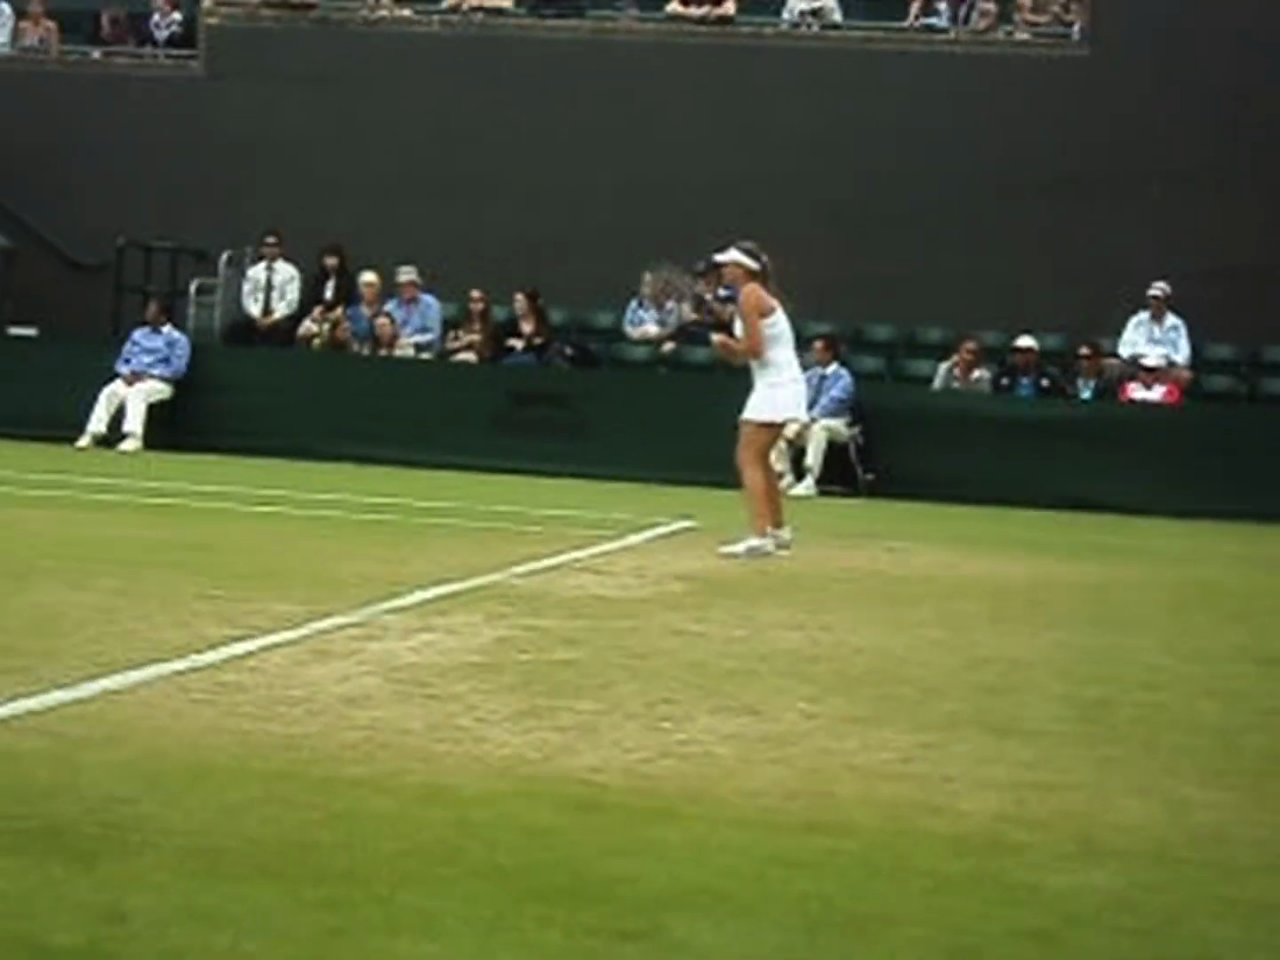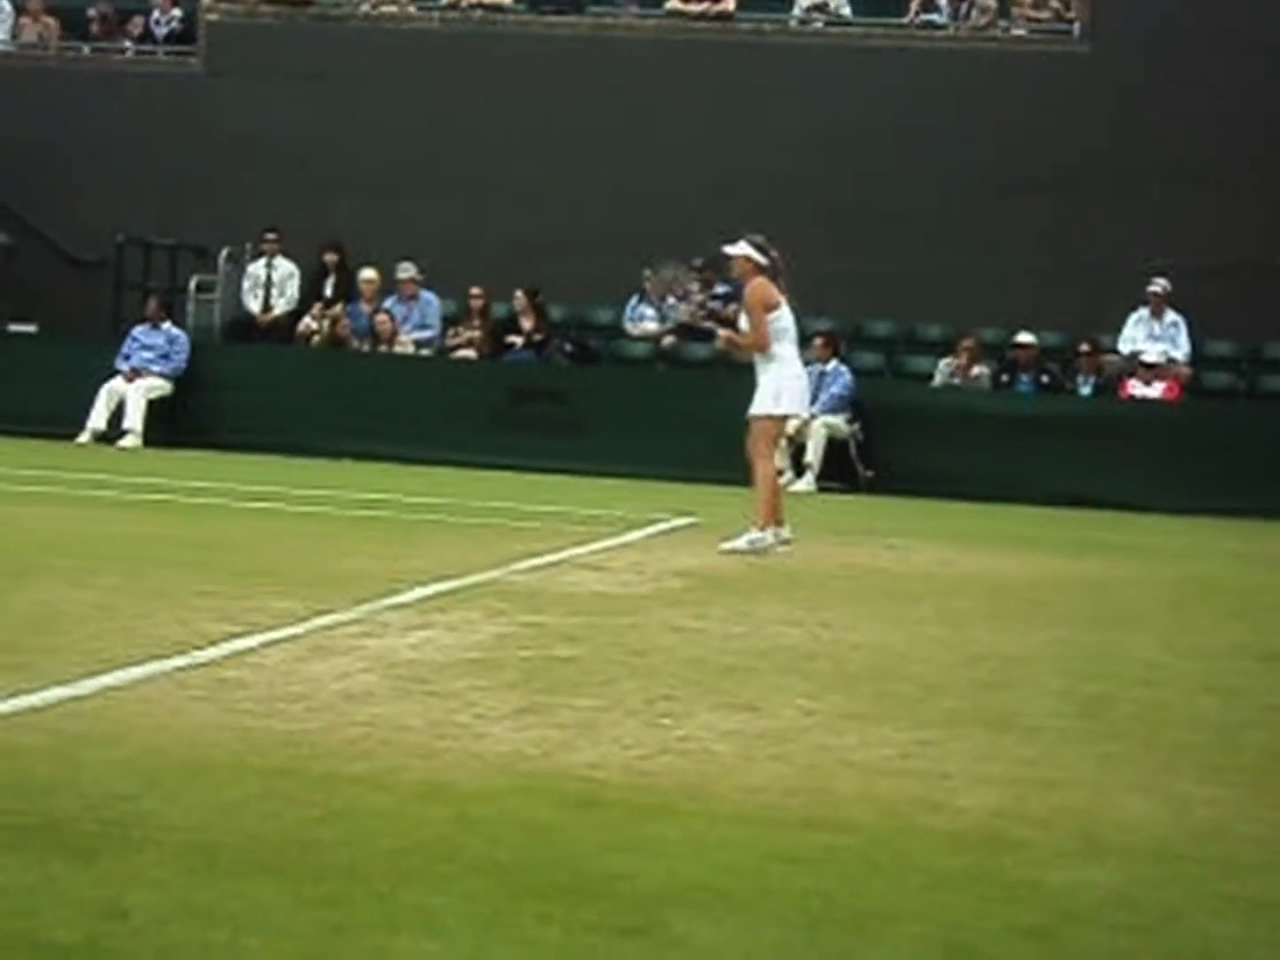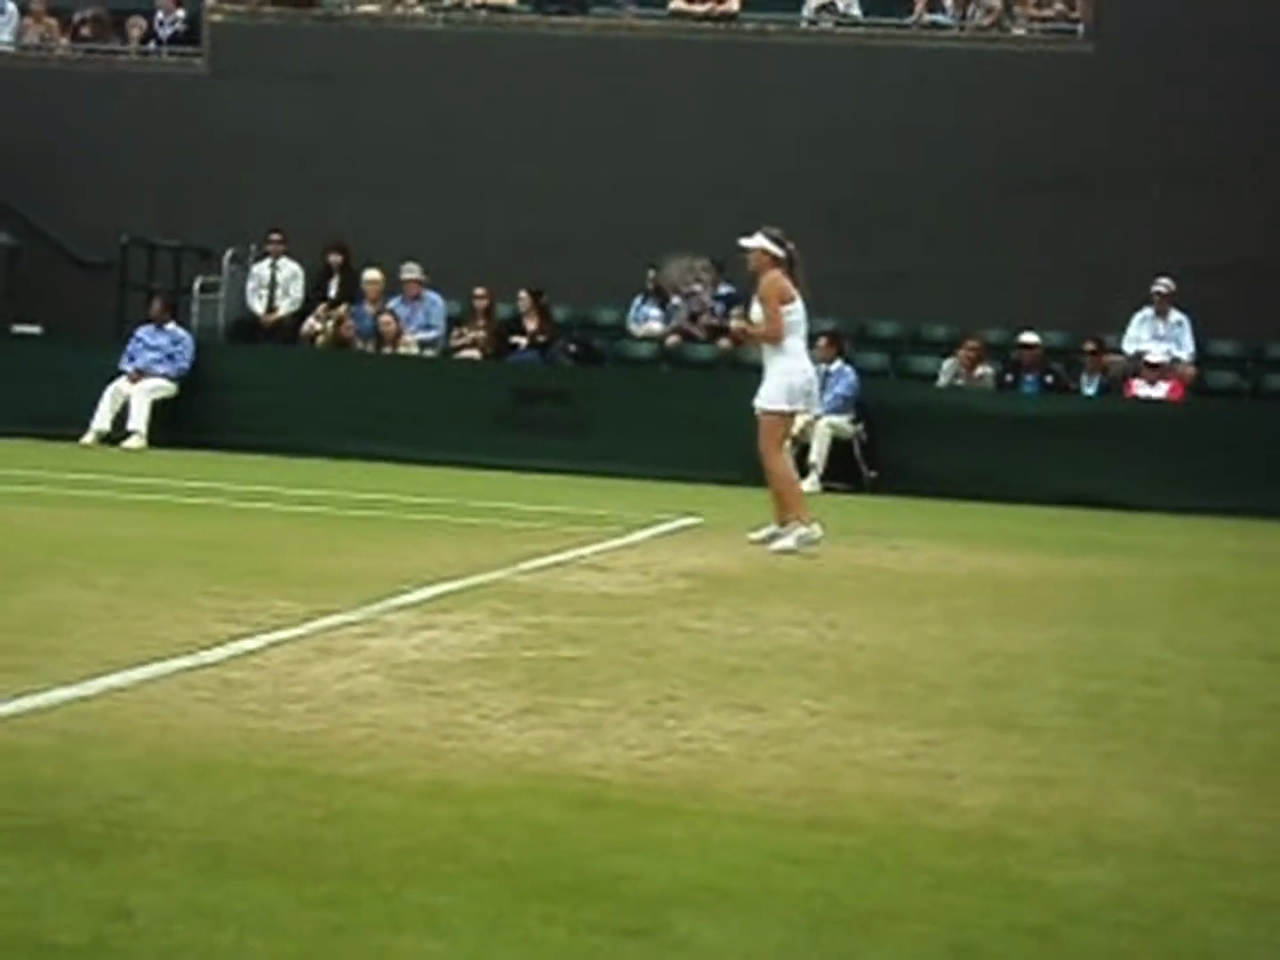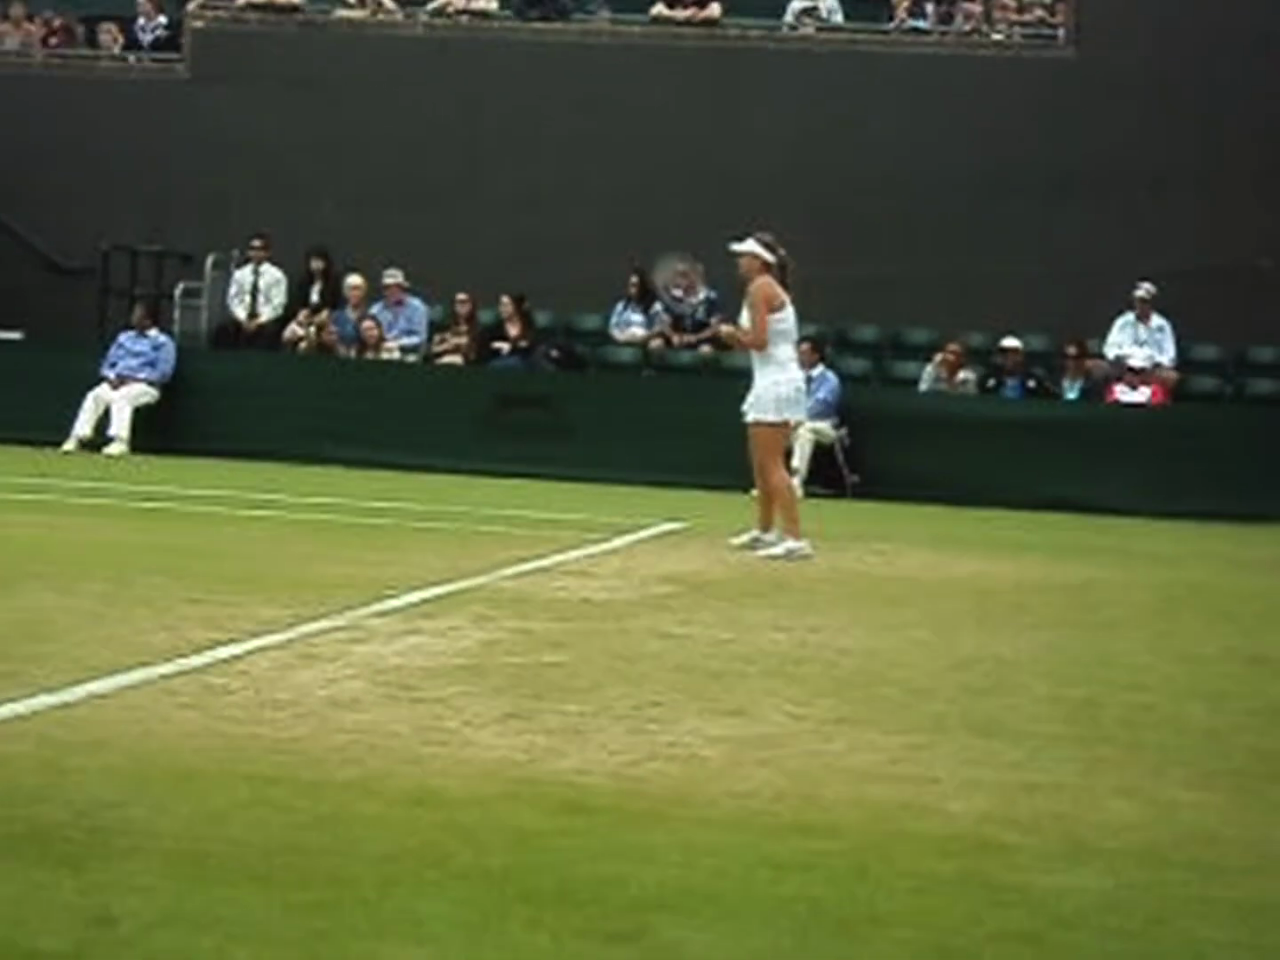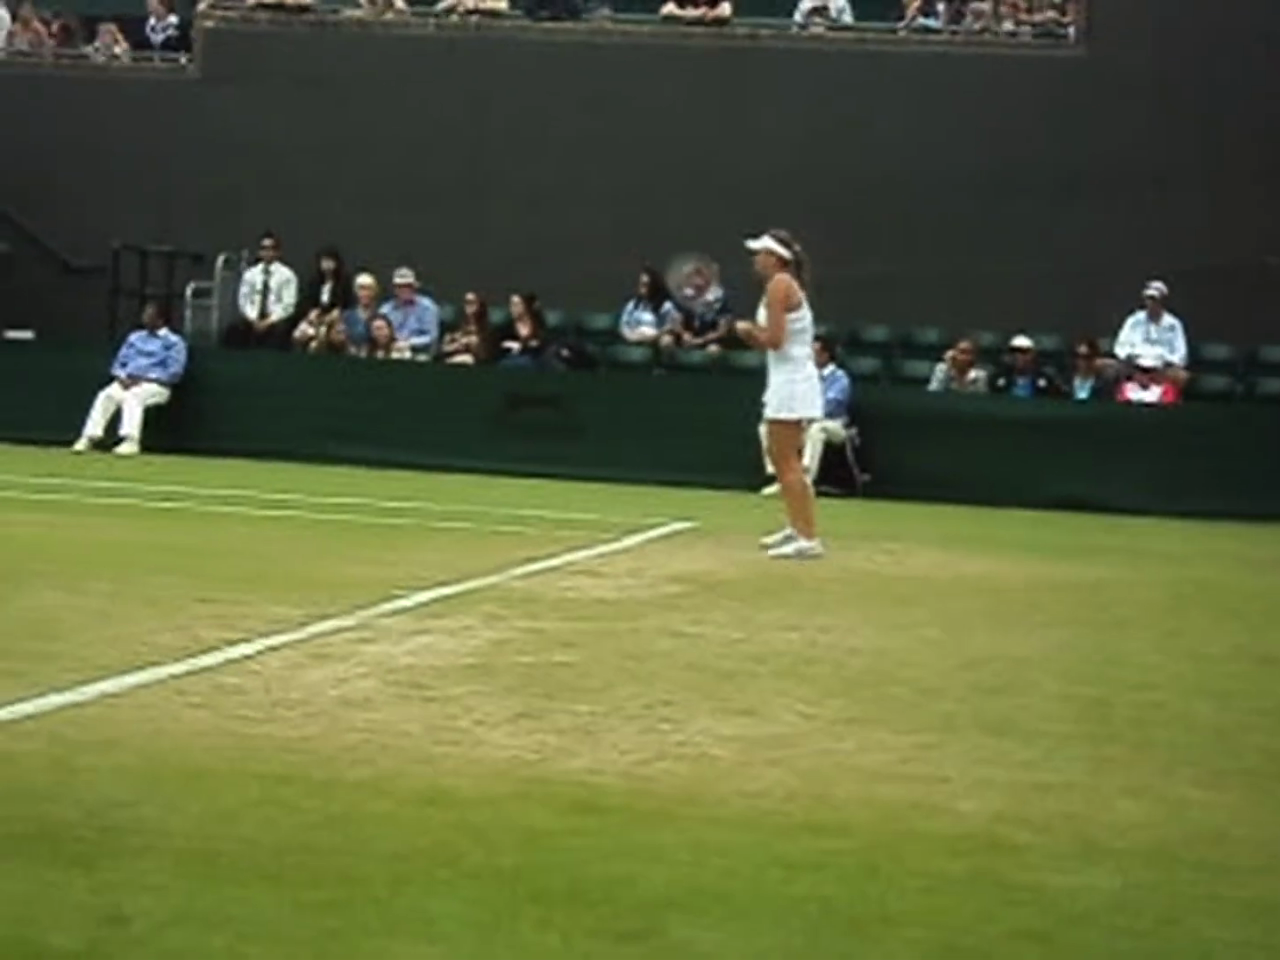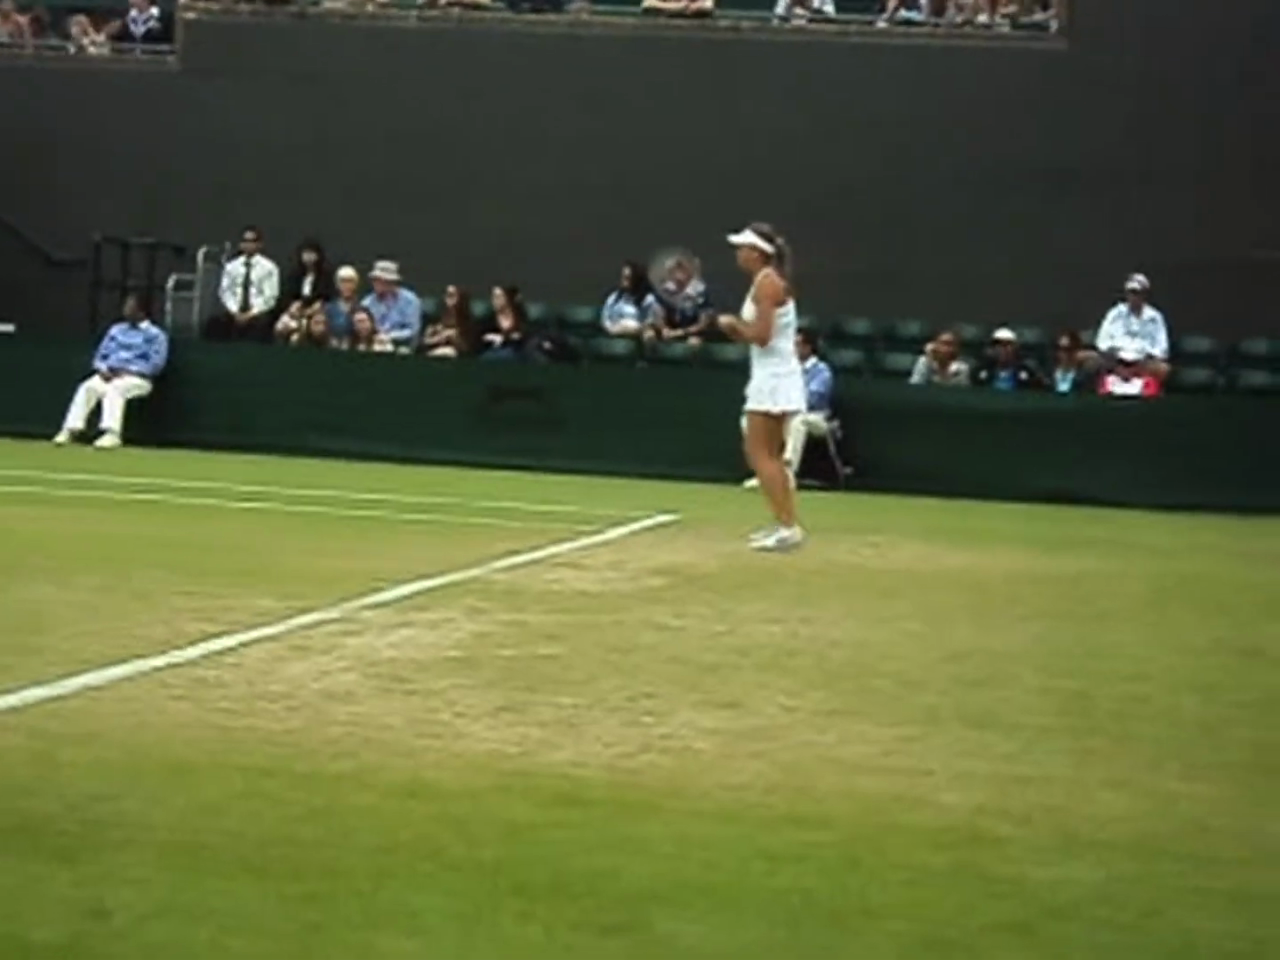
dt=0.2s
person 1, frame 1
left shoulder: (748, 295)
right shoulder: (759, 295)
left elbow: (755, 348)
left wrist: (726, 343)
right wrist: (731, 349)
left hip: (776, 386)
right hip: (779, 384)
left knee: (747, 458)
right knee: (758, 458)
left ankle: (759, 538)
right ankle: (778, 529)
person 1, frame 2
left shoulder: (755, 289)
right shoulder: (768, 290)
left elbow: (760, 343)
left wrist: (732, 337)
right wrist: (735, 342)
left hip: (779, 381)
right hip: (780, 379)
left knee: (760, 453)
right knee: (761, 453)
left ankle: (760, 531)
right ankle: (778, 527)
person 1, frame 3
left shoulder: (770, 281)
right shoulder: (780, 283)
left elbow: (775, 333)
left wrist: (745, 328)
right wrist: (748, 333)
left hip: (786, 375)
right hip: (787, 374)
left knee: (772, 451)
right knee: (771, 451)
left ankle: (806, 525)
right ankle: (782, 524)
person 1, frame 4
left shoulder: (760, 287)
right shoulder: (772, 290)
left elbow: (759, 340)
left wrist: (733, 333)
right wrist: (737, 337)
left hip: (775, 384)
right hip: (775, 382)
left knee: (771, 463)
right knee: (761, 460)
left ankle: (796, 540)
right ankle: (764, 531)
person 1, frame 5
left shoulder: (778, 285)
right shoulder: (788, 286)
left elbow: (774, 340)
left wrist: (749, 330)
right wrist: (753, 334)
left hip: (790, 382)
right hip: (792, 380)
left knee: (787, 461)
right knee: (782, 458)
left ankle: (808, 539)
right ankle: (797, 529)
person 1, frame 6
left shoulder: (765, 281)
right shoulder: (769, 280)
left elbow: (761, 336)
left wrist: (733, 324)
right wrist: (737, 328)
left hip: (774, 376)
right hip: (773, 375)
left knee: (757, 452)
right knee: (768, 453)
left ankle: (788, 528)
right ankle: (786, 525)
